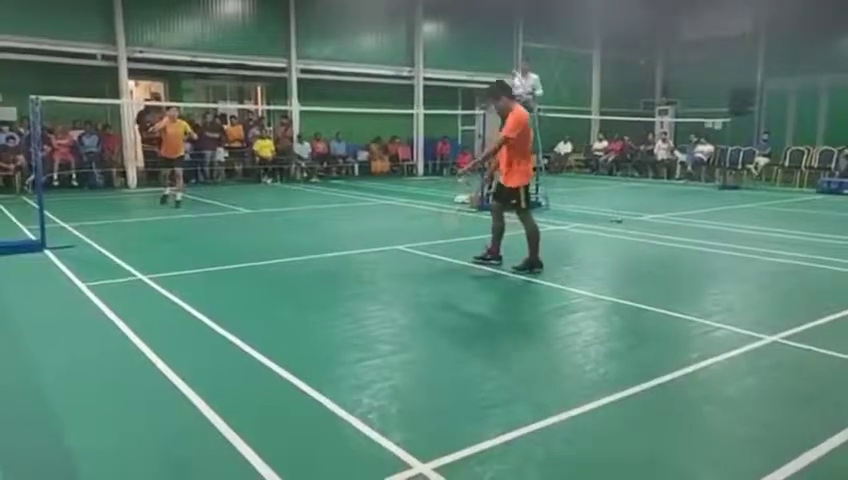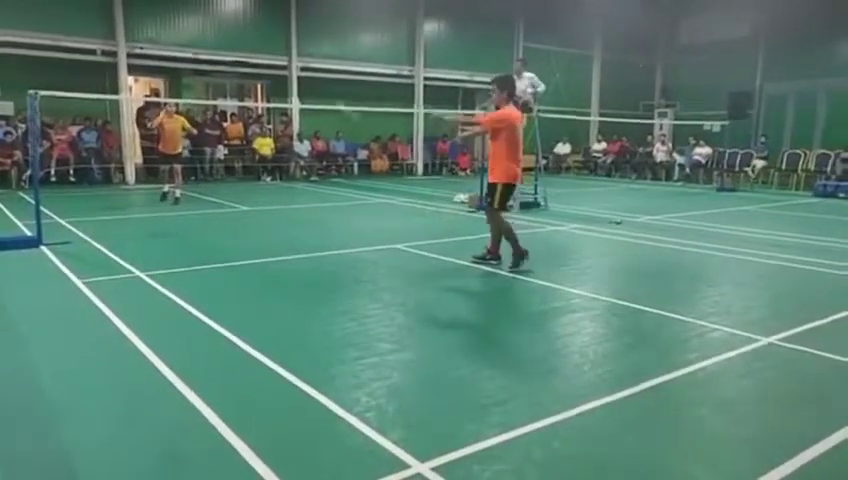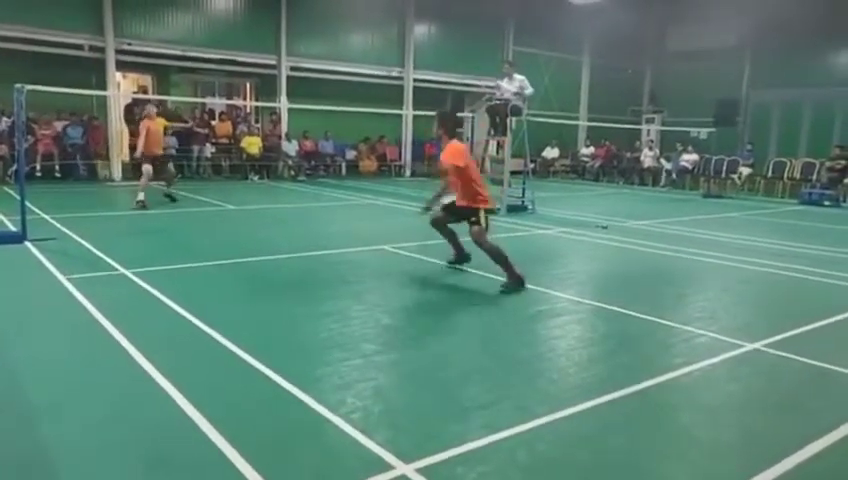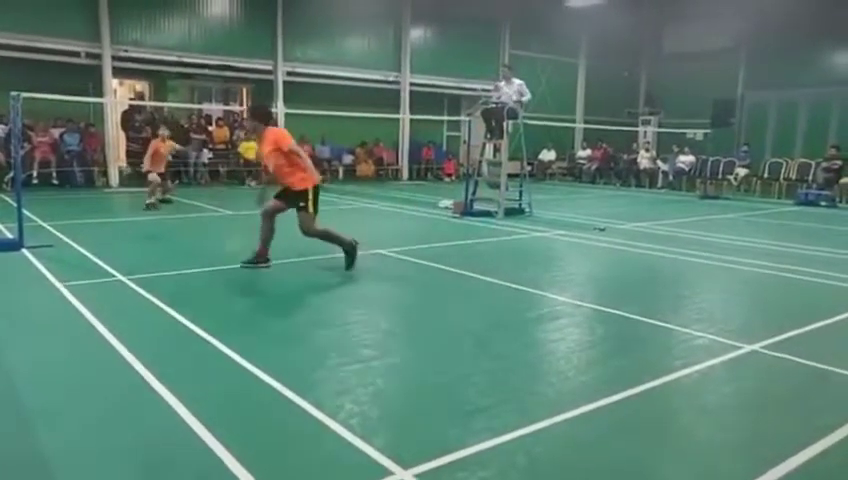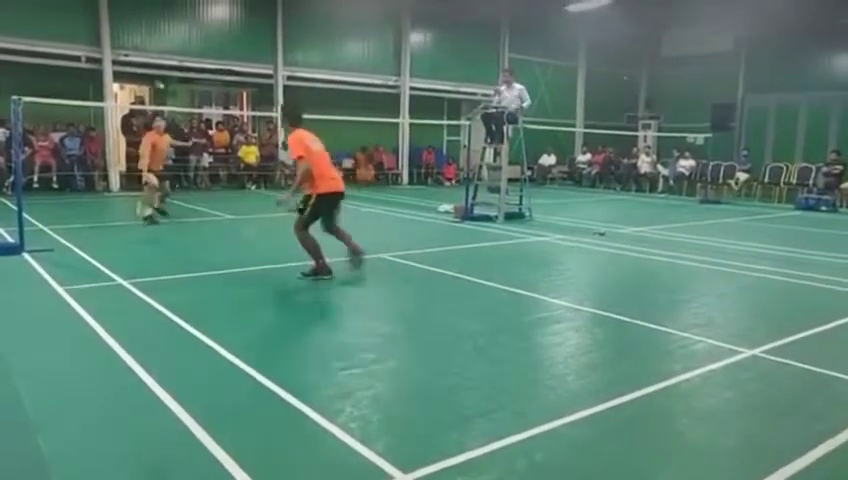
dt=1s
person 1, frame 1
left shoulder: (518, 115)
right shoulder: (512, 115)
left elbow: (497, 146)
left wrist: (473, 164)
right wrist: (491, 170)
left hip: (518, 176)
right hip: (507, 175)
left knee: (525, 216)
right knee: (496, 209)
left ankle: (534, 260)
right ankle: (494, 253)
person 1, frame 2
left shoulder: (504, 115)
right shoulder: (511, 114)
left elbow: (472, 121)
right elbow: (485, 128)
right wrist: (466, 134)
left hip: (503, 174)
right hip: (501, 173)
left knee: (493, 214)
right knee: (493, 213)
left ankle: (518, 251)
right ankle: (493, 252)
person 1, frame 3
left shoulder: (455, 149)
right shoulder: (448, 150)
left elbow: (453, 171)
right elbow: (449, 180)
right wrist: (433, 199)
left hip: (477, 202)
right hip: (463, 200)
left knee: (479, 238)
right knee: (437, 220)
left ankle: (514, 277)
right ankle: (461, 254)
person 1, frame 4
left shoulder: (277, 134)
right shoulder: (263, 141)
left elbow: (299, 152)
right elbow: (272, 169)
left wrist: (313, 172)
left hip: (305, 184)
right hip: (291, 186)
left knee: (307, 229)
right knee: (267, 211)
left ankle: (347, 245)
right ankle: (261, 256)
person 1, frame 5
left shoulder: (294, 138)
right shoulder: (310, 136)
left elbow: (305, 168)
left wrist: (291, 193)
left hip: (322, 190)
right hip: (337, 186)
left knee: (300, 228)
right knee: (330, 226)
left ankle: (322, 268)
right ankle: (355, 250)
